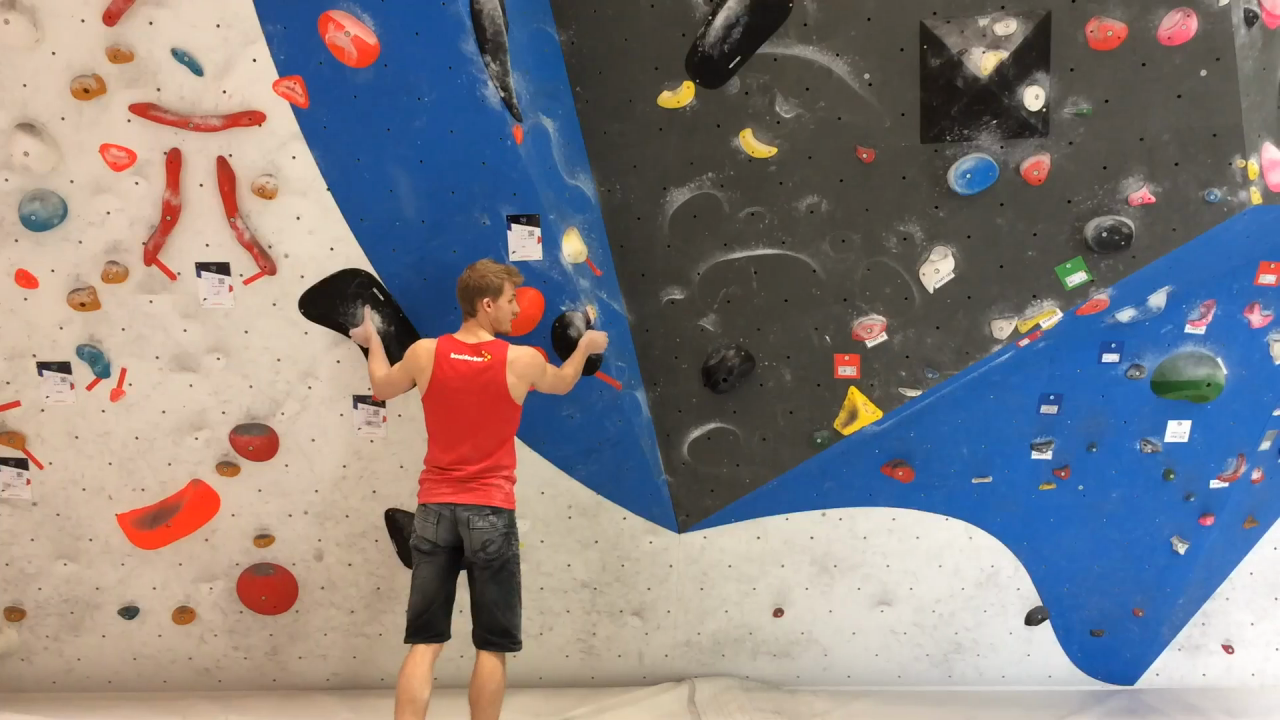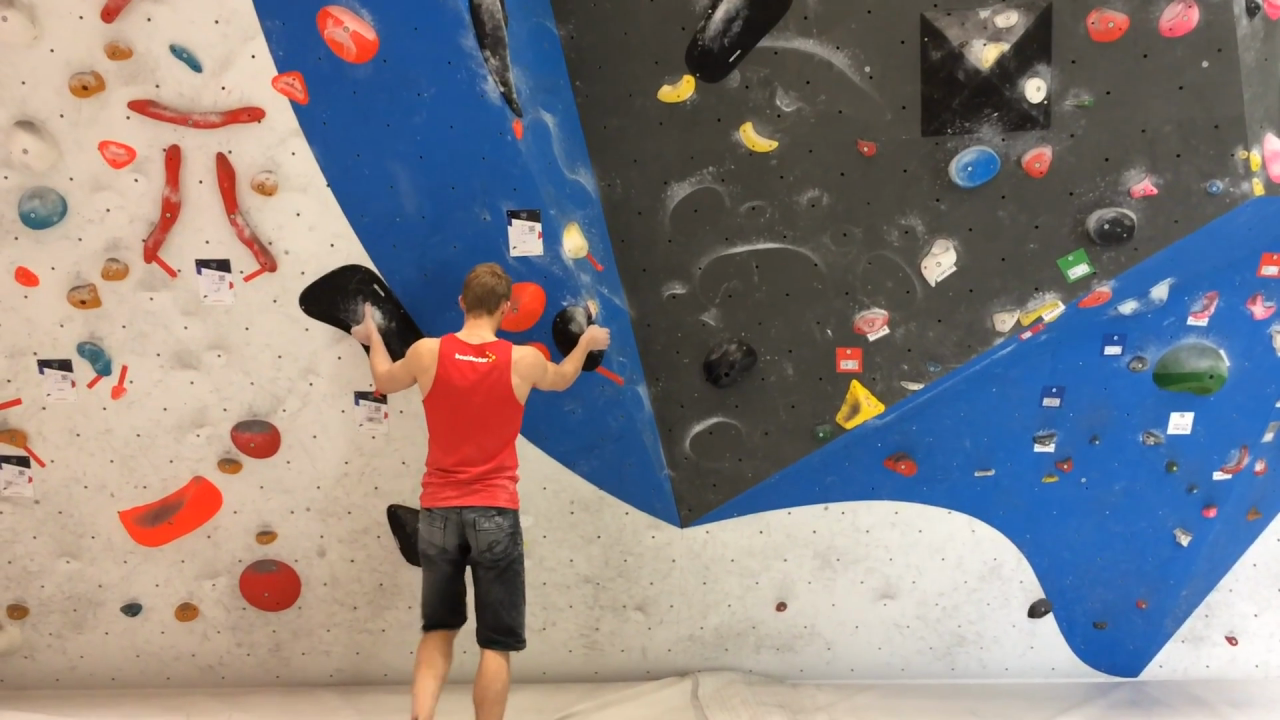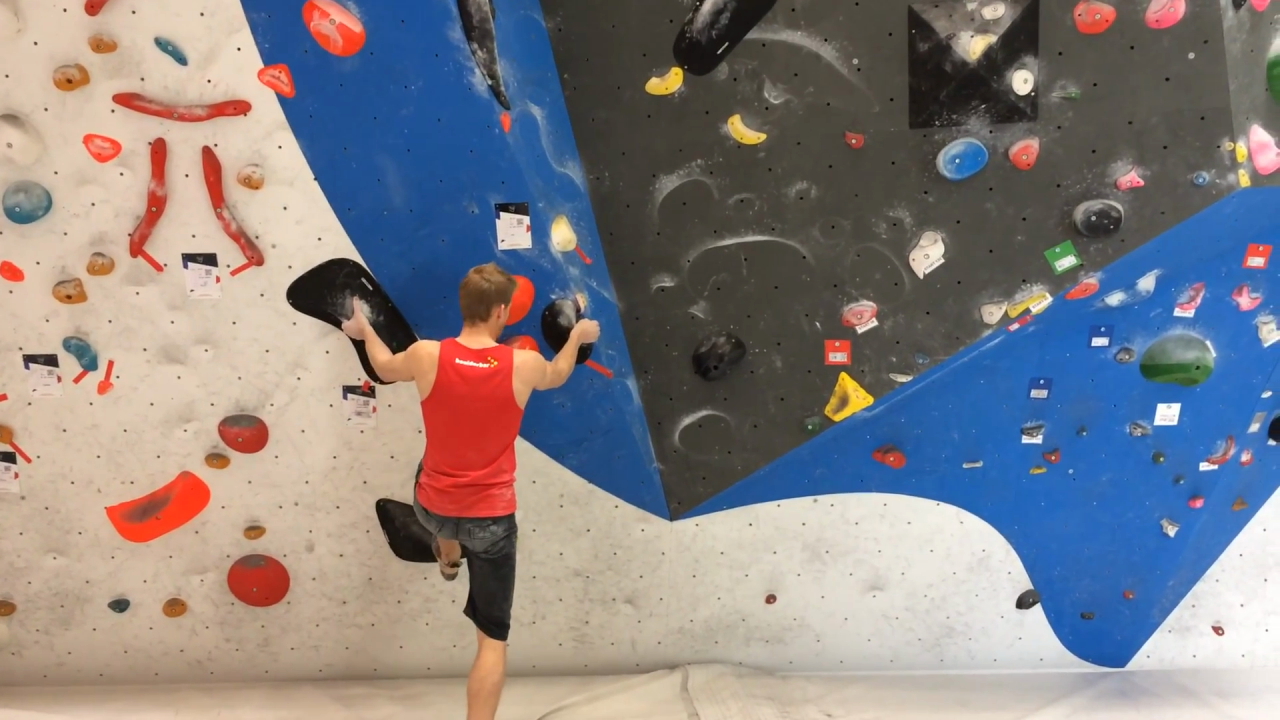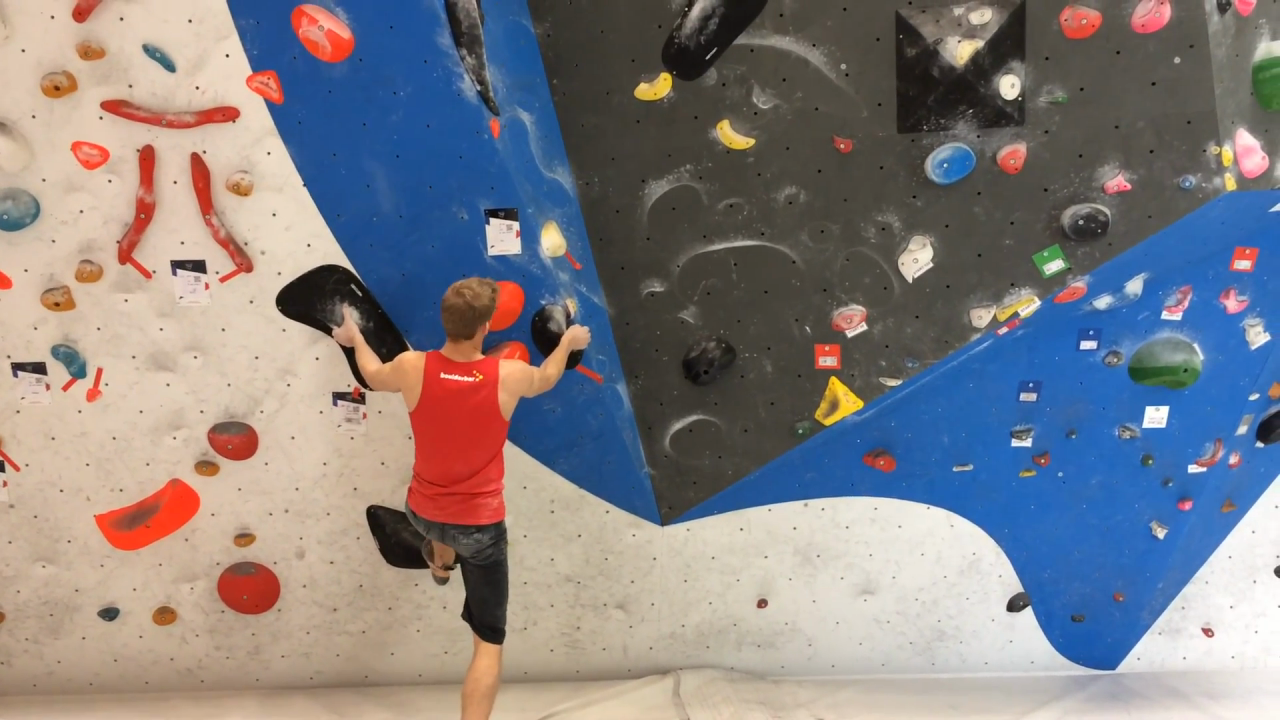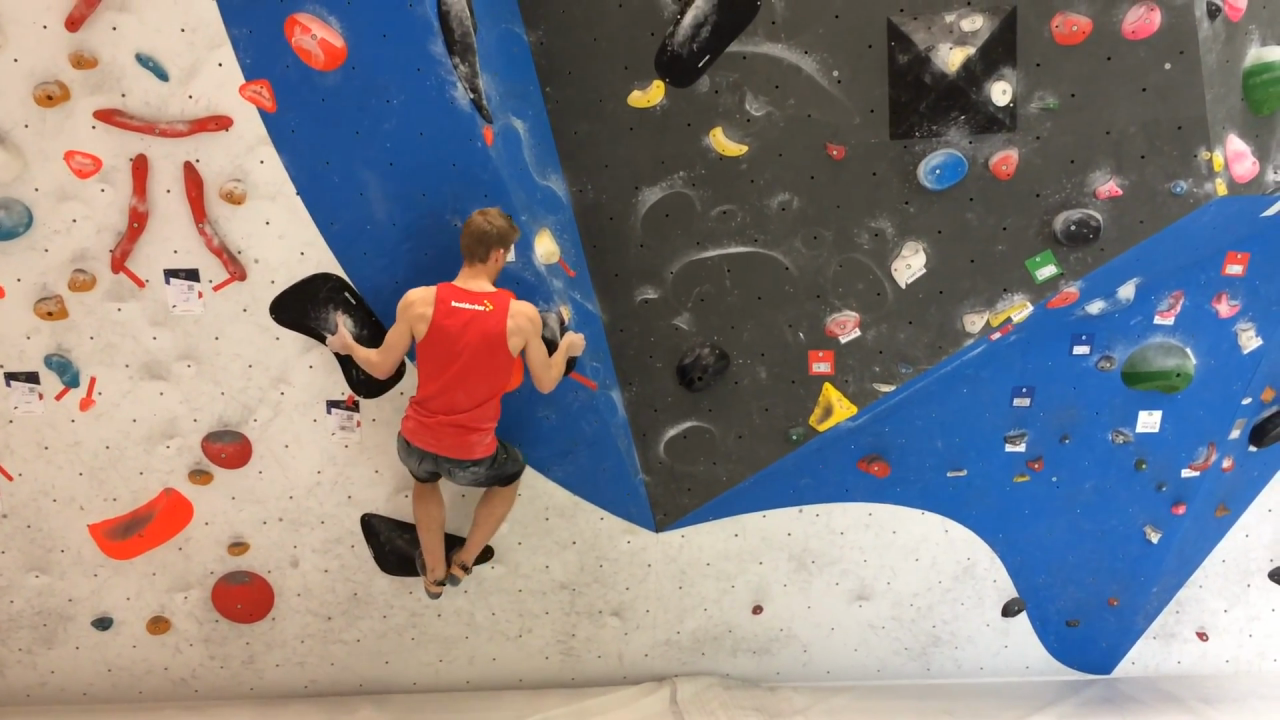
dt=1s
person 1, frame 1
left shoulder: (425, 353)
right shoulder: (522, 361)
left elbow: (382, 386)
right elbow: (563, 382)
left wrist: (372, 340)
right wrist: (586, 346)
left hip: (435, 509)
right hip: (490, 512)
left knee: (424, 642)
right knee: (492, 646)
person 1, frame 2
left shoulder: (426, 352)
right shoulder: (524, 361)
left elbow: (384, 381)
right elbow: (562, 377)
left wrist: (372, 337)
right wrist: (587, 343)
left hip: (438, 509)
right hip: (495, 511)
left knee: (438, 628)
right knee: (497, 644)
person 1, frame 3
left shoulder: (426, 356)
right shoulder: (523, 365)
left elbow: (385, 368)
right elbow: (558, 374)
left wrist: (364, 330)
right wrist: (577, 336)
left hip: (433, 509)
right hip: (492, 517)
right knee: (492, 638)
left ankle: (449, 557)
person 1, frame 4
left shoulder: (411, 368)
right shoulder: (509, 376)
left elbow: (374, 376)
right elbow: (546, 379)
left wrist: (354, 336)
right wrist: (568, 342)
left hip: (423, 511)
right hip: (480, 524)
right knee: (489, 641)
left ankle: (441, 561)
person 1, frame 5
left shoulder: (417, 302)
right shoulder: (523, 316)
left elbow: (382, 367)
right elbow: (546, 383)
left wrist: (347, 345)
right wrist: (566, 347)
left hip: (416, 443)
right hip: (471, 457)
left knee: (426, 480)
right knee: (512, 473)
left ankle: (434, 575)
right ankle: (462, 562)
